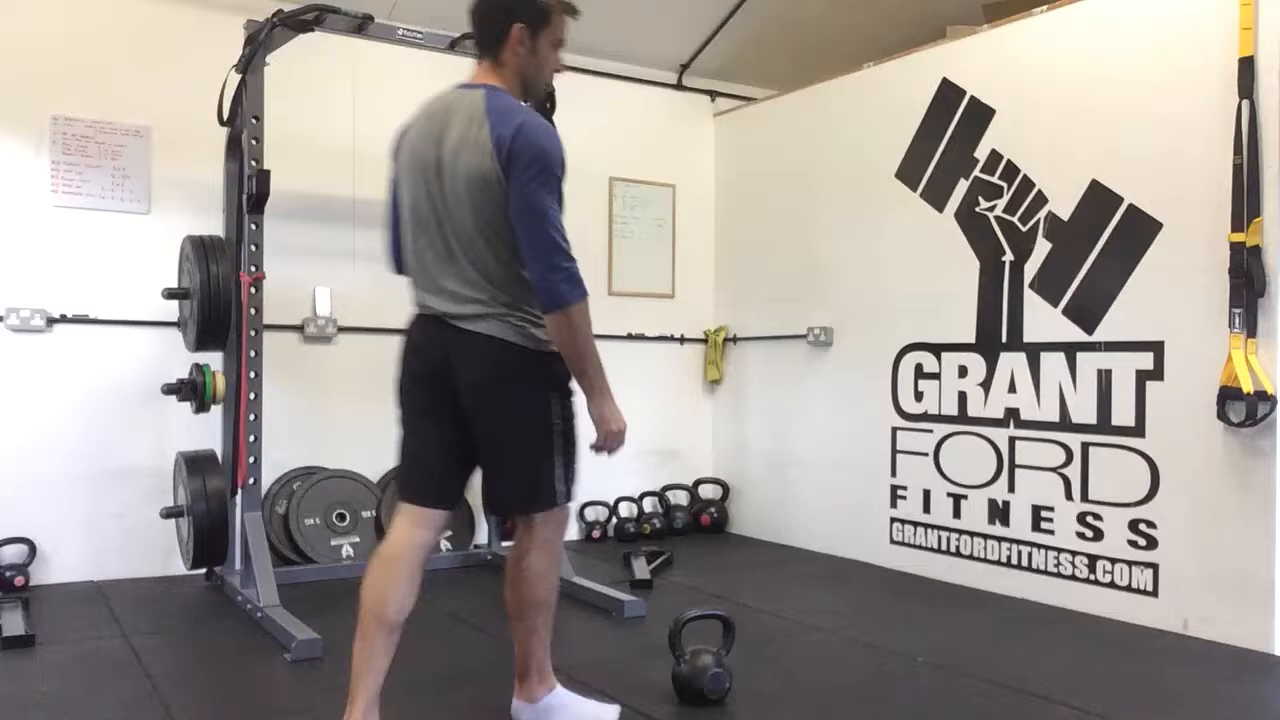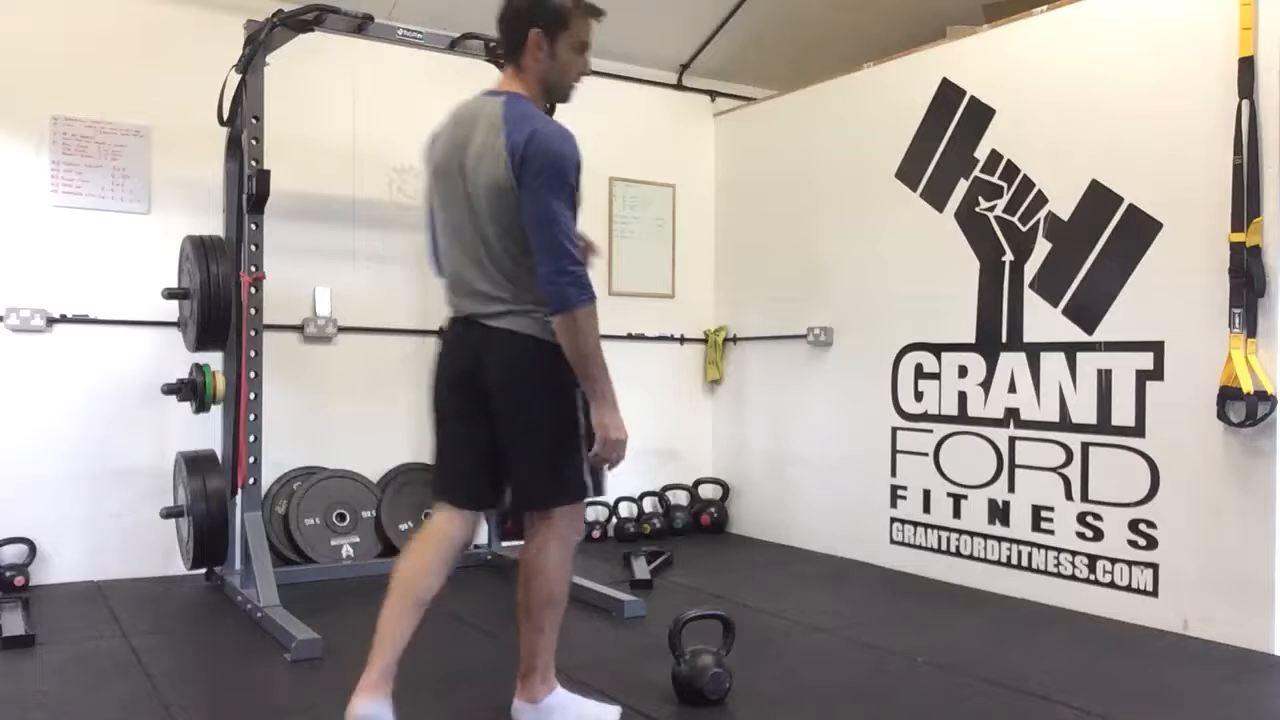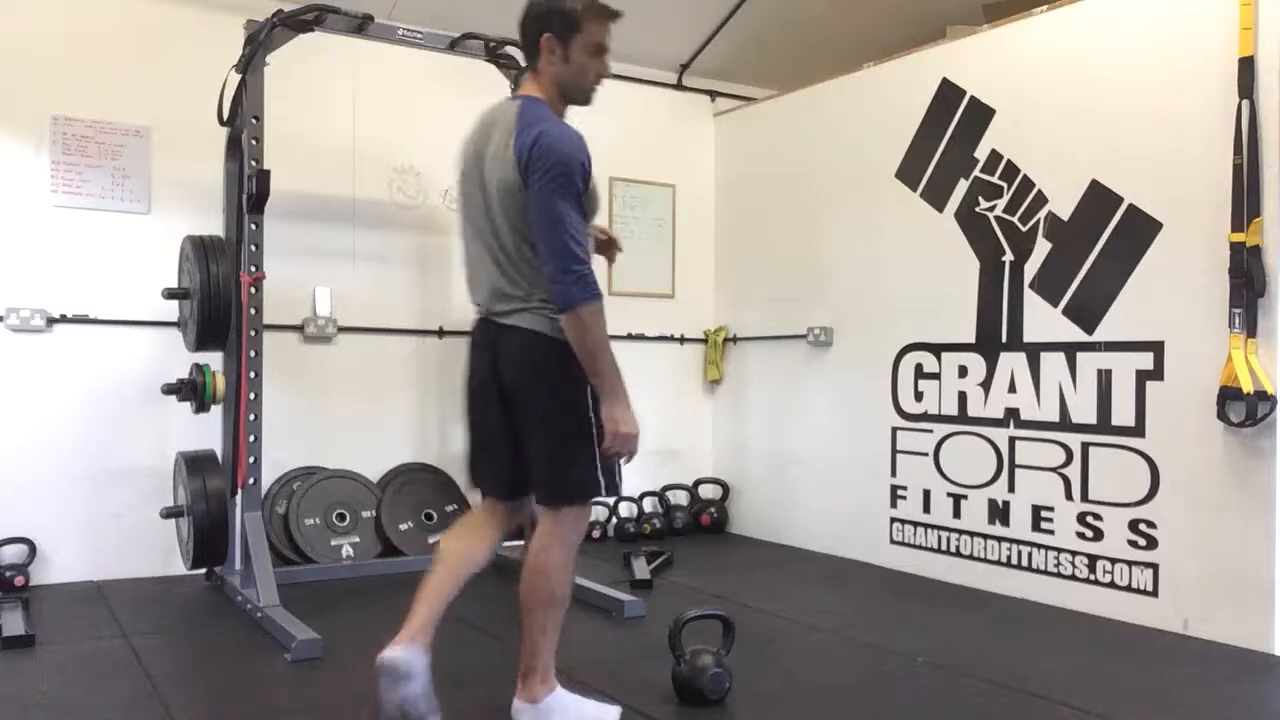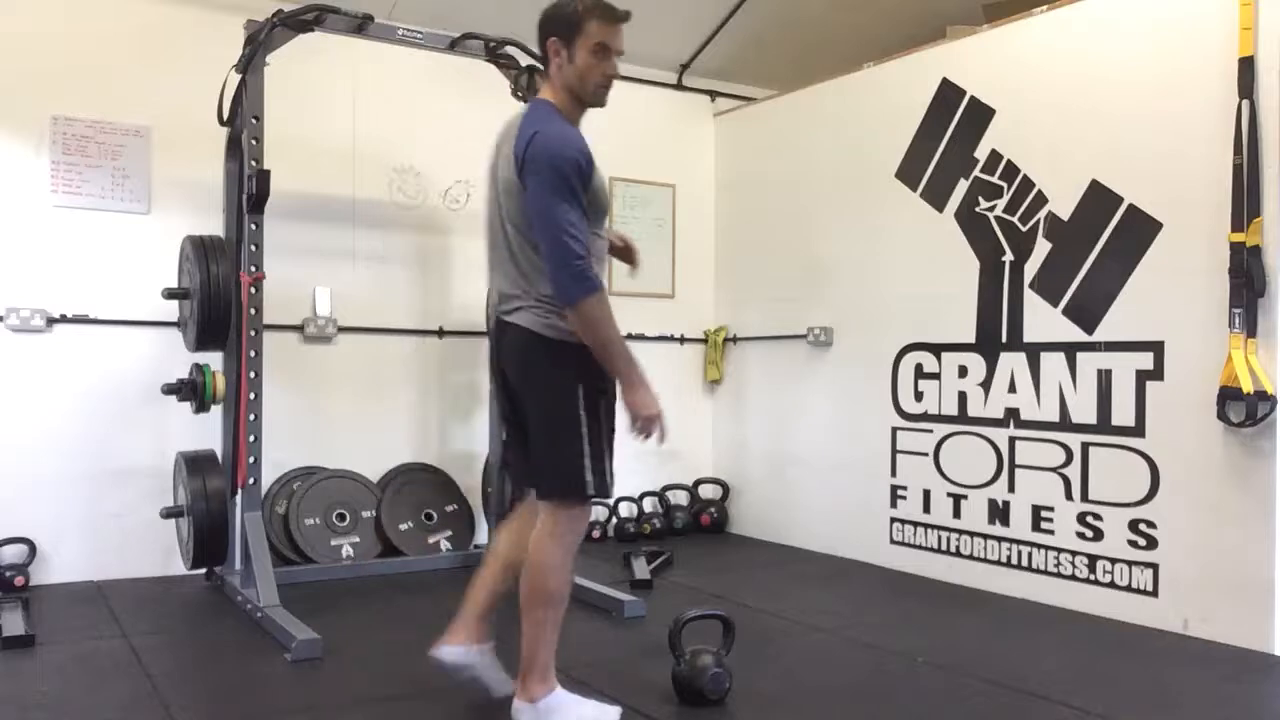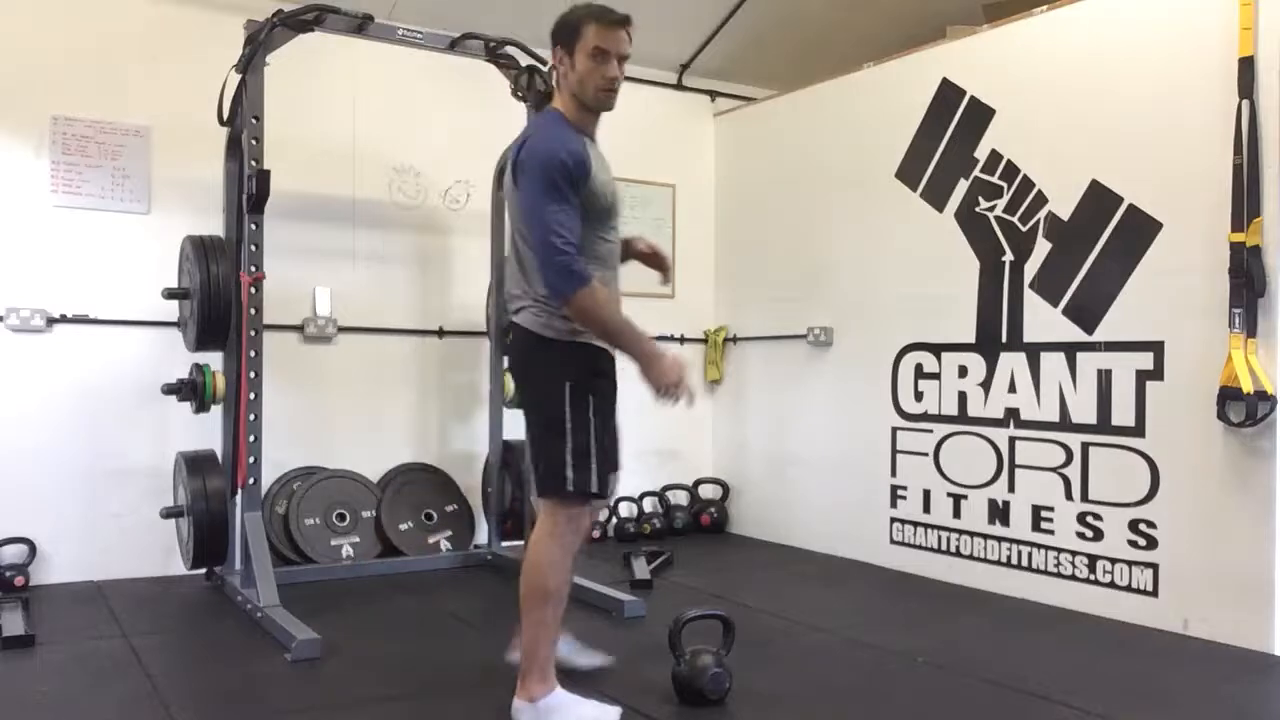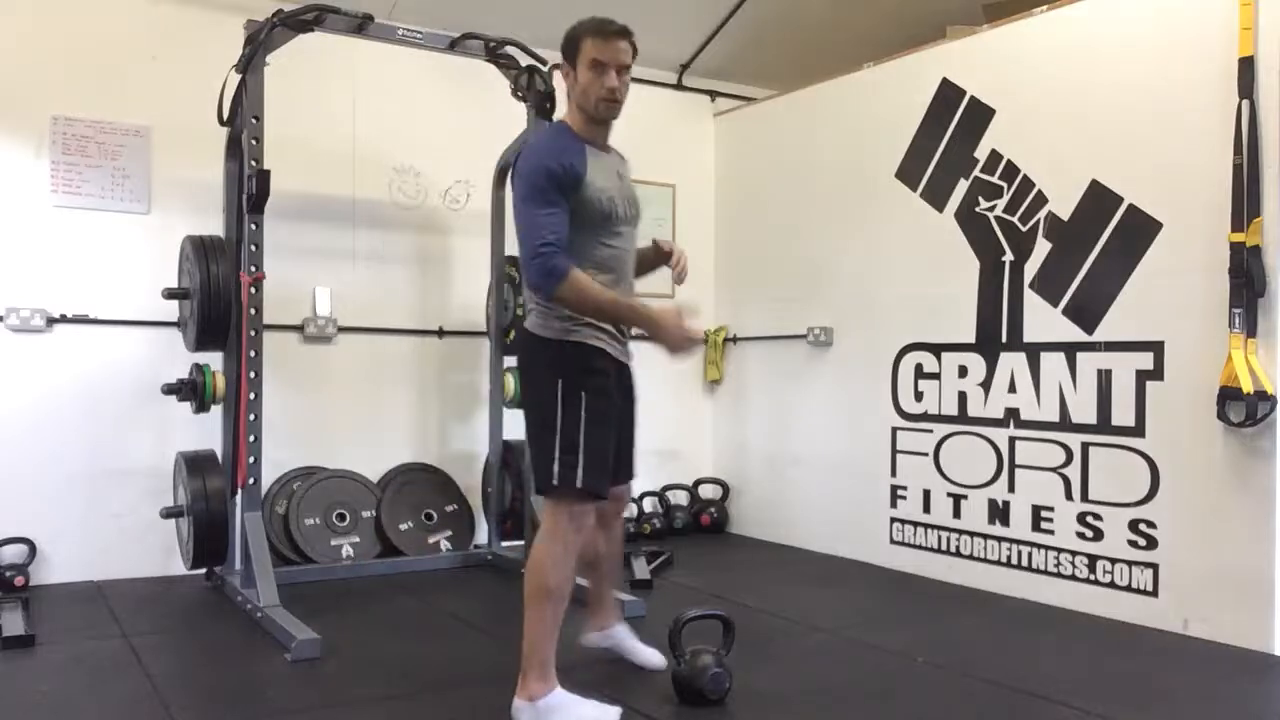
dt=0.1s
person 1, frame 1
left shoulder: (416, 127)
right shoulder: (526, 133)
right elbow: (552, 281)
right wrist: (599, 394)
left hip: (431, 343)
right hip: (509, 356)
left knee: (416, 522)
right knee: (539, 523)
person 1, frame 2
left shoulder: (450, 131)
right shoulder: (544, 139)
right elbow: (563, 285)
right wrist: (602, 402)
left hip: (465, 347)
right hip: (533, 355)
left knee: (453, 517)
right knee: (556, 521)
person 1, frame 3
left shoulder: (495, 129)
right shoulder: (554, 142)
right elbow: (569, 284)
left wrist: (576, 237)
right wrist: (614, 397)
left hip: (494, 343)
right hip: (545, 349)
left knee: (497, 508)
right knee: (563, 515)
left ankle: (409, 645)
person 1, frame 4
left shoulder: (525, 132)
right shoulder: (557, 141)
right elbow: (569, 279)
left wrist: (596, 239)
right wrist: (632, 381)
left hip: (518, 340)
right hip: (556, 349)
left knee: (541, 503)
right knee: (565, 513)
left ankle: (466, 636)
person 1, frame 5
left shoulder: (572, 146)
right shoulder: (550, 144)
right elbow: (560, 274)
left wrist: (632, 250)
right wrist: (648, 354)
left hip: (572, 350)
right hip: (561, 350)
left knee: (580, 502)
right knee: (567, 510)
left ankle: (536, 635)
person 1, frame 6
left shoulder: (611, 160)
right shoulder: (548, 155)
right elbow: (548, 270)
left wrist: (652, 255)
right wrist: (652, 319)
left hip: (595, 351)
right hip: (568, 351)
left knee: (612, 499)
right knee: (570, 511)
left ankle: (604, 622)
